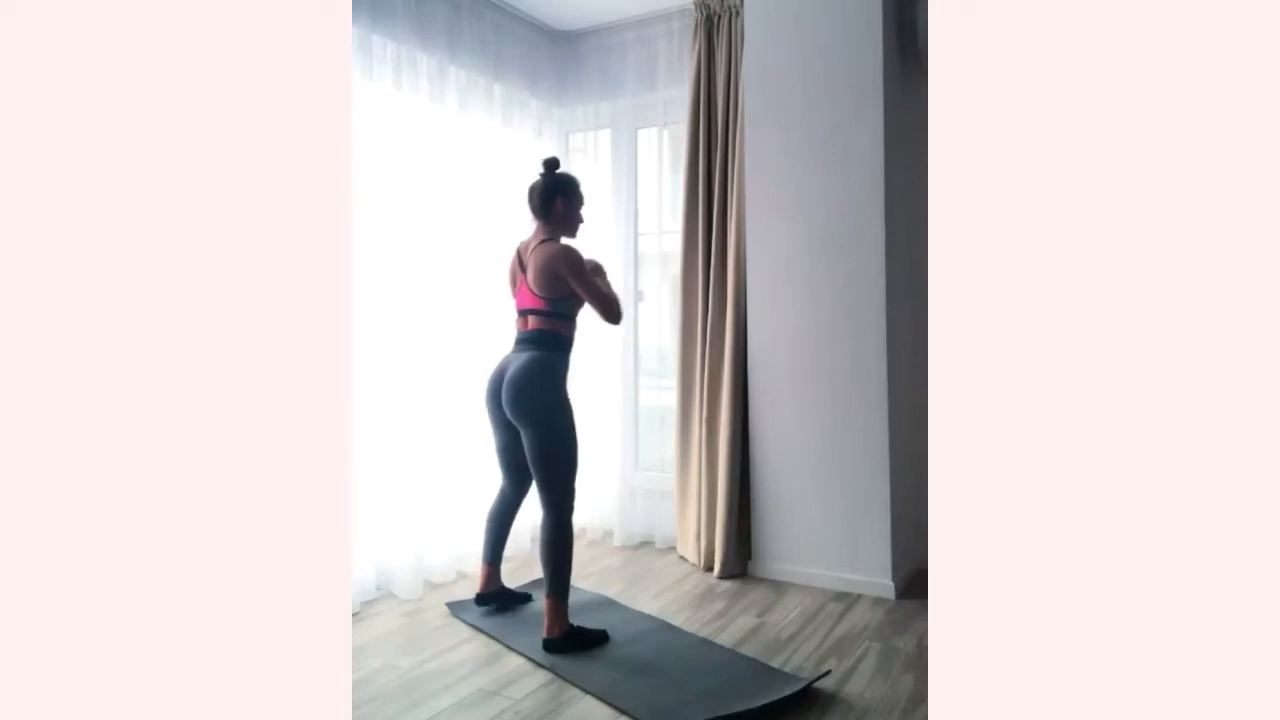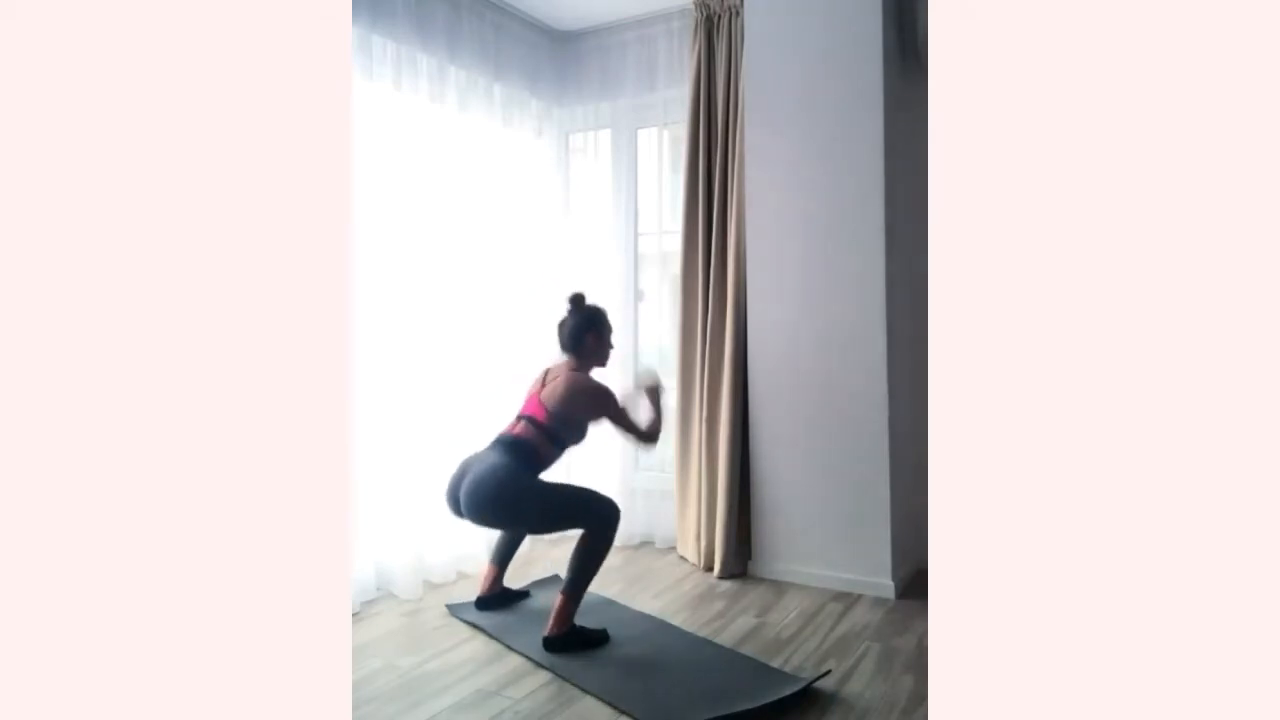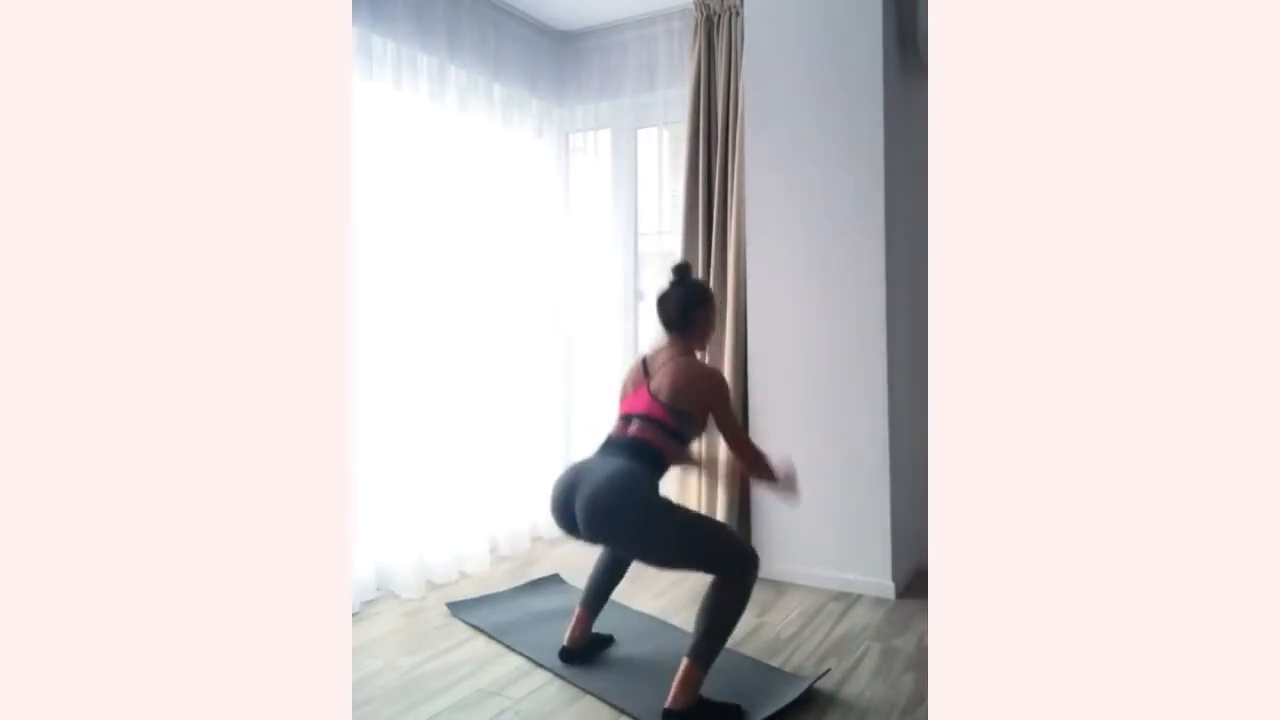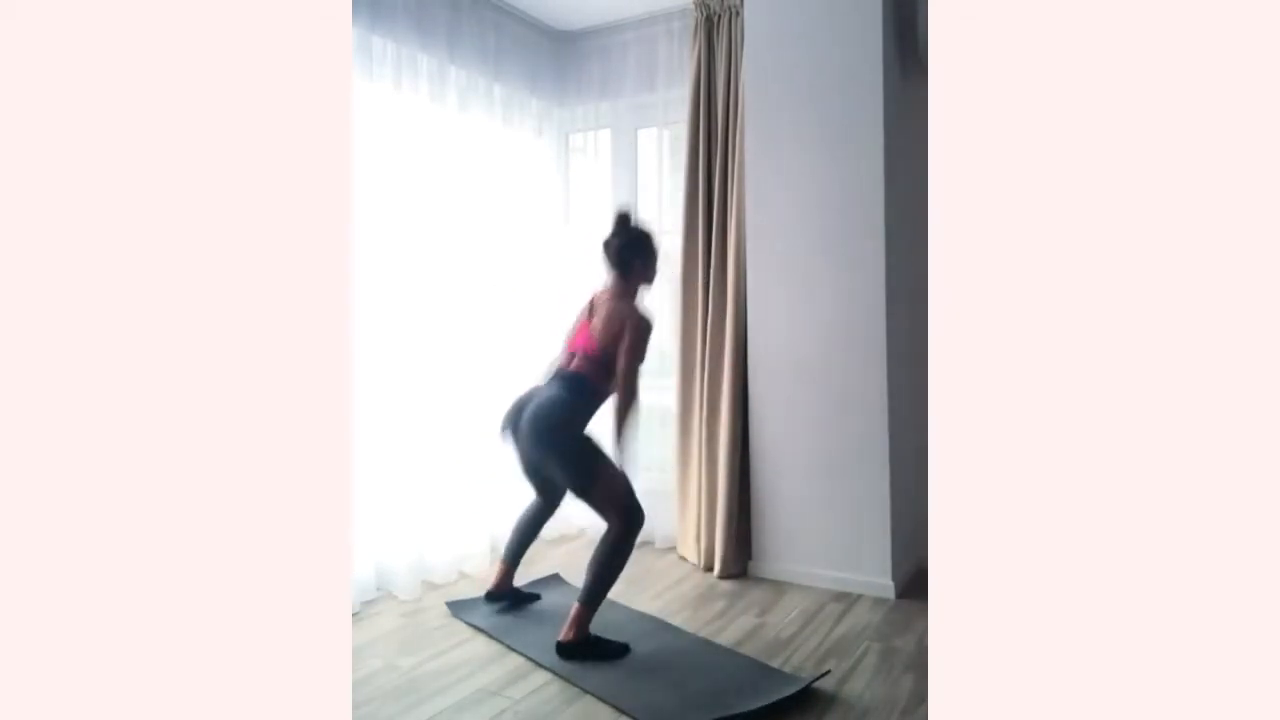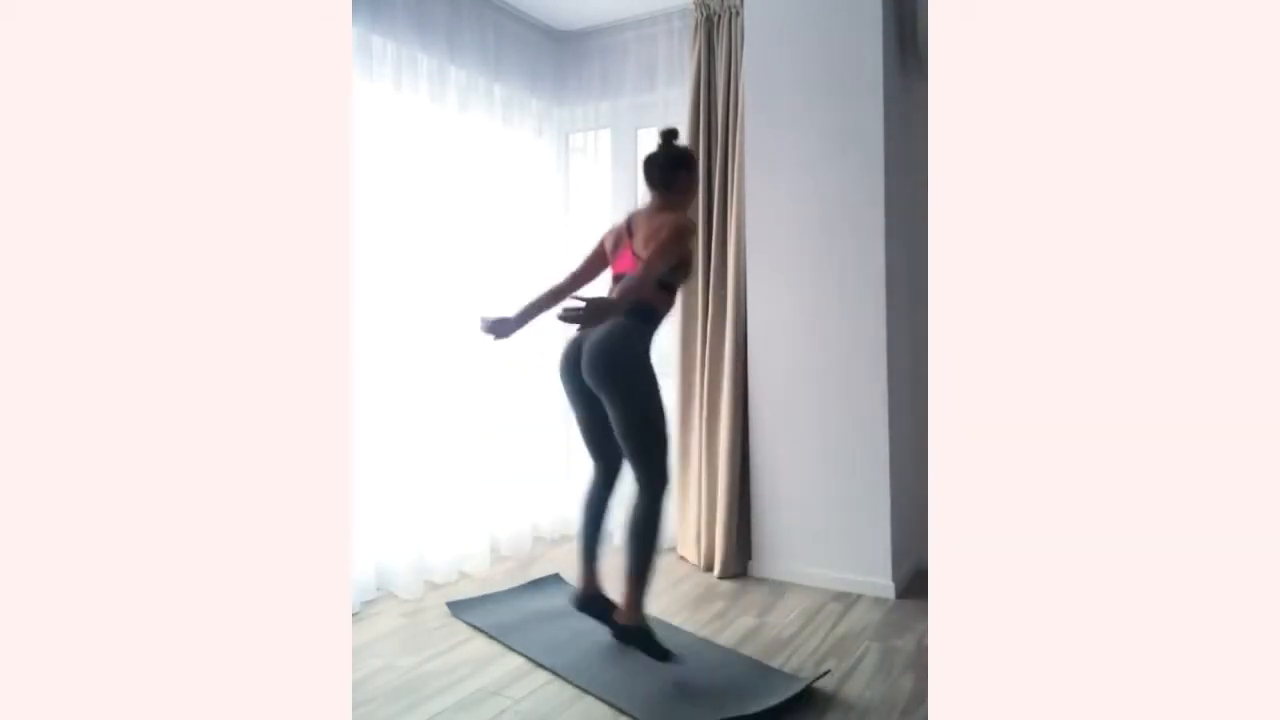
dt=1s
person 1, frame 1
left shoulder: (519, 255)
right shoulder: (561, 255)
right elbow: (612, 314)
left wrist: (580, 278)
right wrist: (598, 275)
left hip: (504, 376)
right hip: (538, 383)
left knee: (513, 487)
right knee: (558, 505)
left ankle: (490, 584)
right ankle: (557, 628)
person 1, frame 2
left shoulder: (547, 375)
right shoulder: (590, 390)
right elbow: (645, 437)
left wrist: (610, 407)
right wrist: (655, 402)
left hip: (465, 481)
right hip: (496, 490)
left knee: (533, 505)
right knee: (602, 515)
left ankle: (491, 588)
right ankle: (561, 628)
person 1, frame 3
left shoulder: (638, 370)
right shoulder: (704, 378)
right elbow: (742, 452)
left wrist: (696, 460)
right wrist: (776, 475)
left hip: (567, 494)
right hip: (620, 500)
left knee: (627, 539)
right knee: (738, 564)
left ankle: (578, 638)
person 1, frame 4
left shoulder: (590, 307)
right shoulder: (633, 322)
right elbow: (624, 389)
right wrist: (611, 468)
left hip: (523, 411)
right hip: (553, 422)
left knee: (550, 496)
right knee: (628, 518)
left ankle: (502, 583)
right ankle: (575, 634)
person 1, frame 5
left shoulder: (623, 227)
right shoulder: (679, 226)
left elbow: (572, 280)
right elbow: (645, 278)
left wrist: (518, 318)
right wrist: (598, 310)
left hip: (578, 351)
right hip: (616, 354)
left knee: (606, 471)
right knee: (653, 483)
left ankle: (589, 585)
right ankle: (632, 618)
